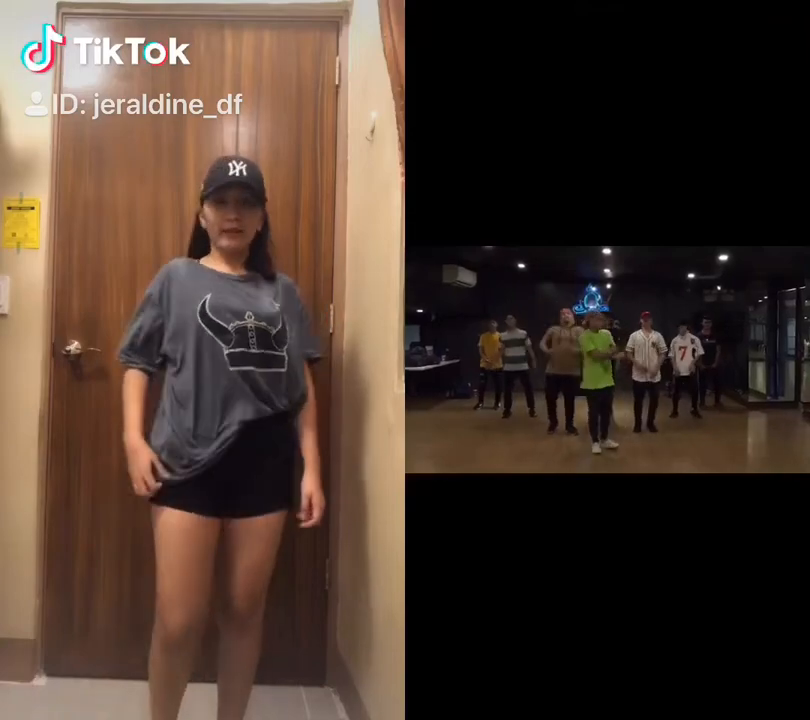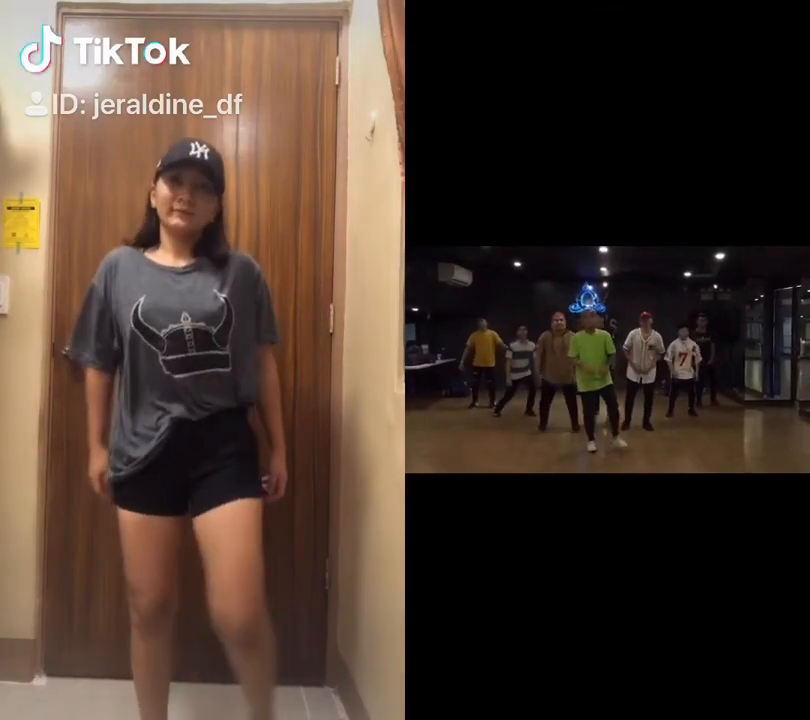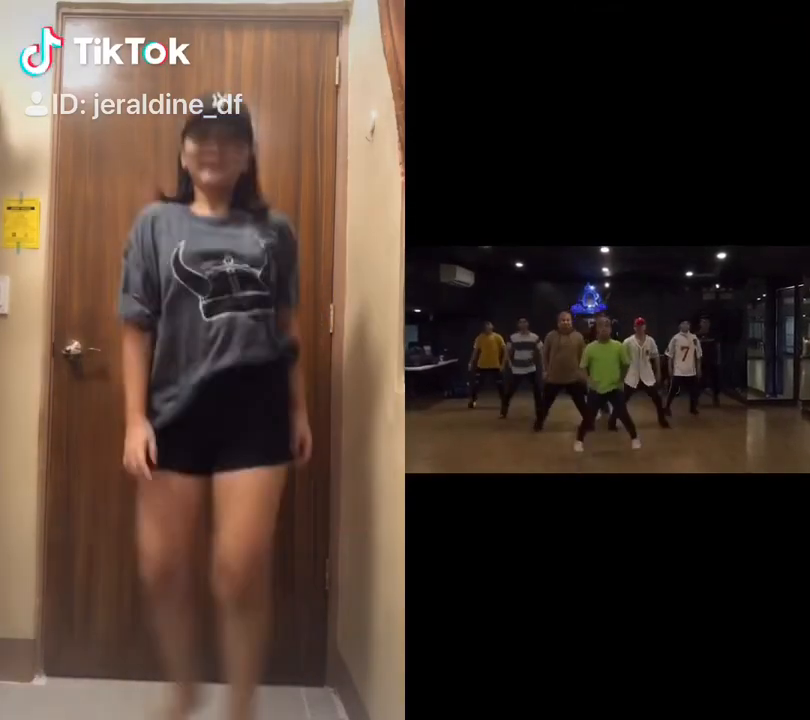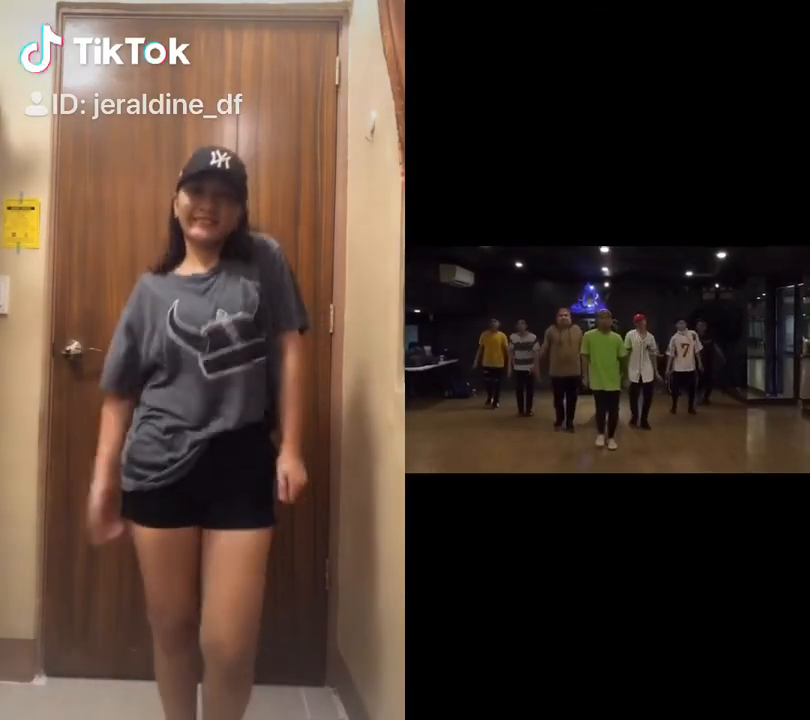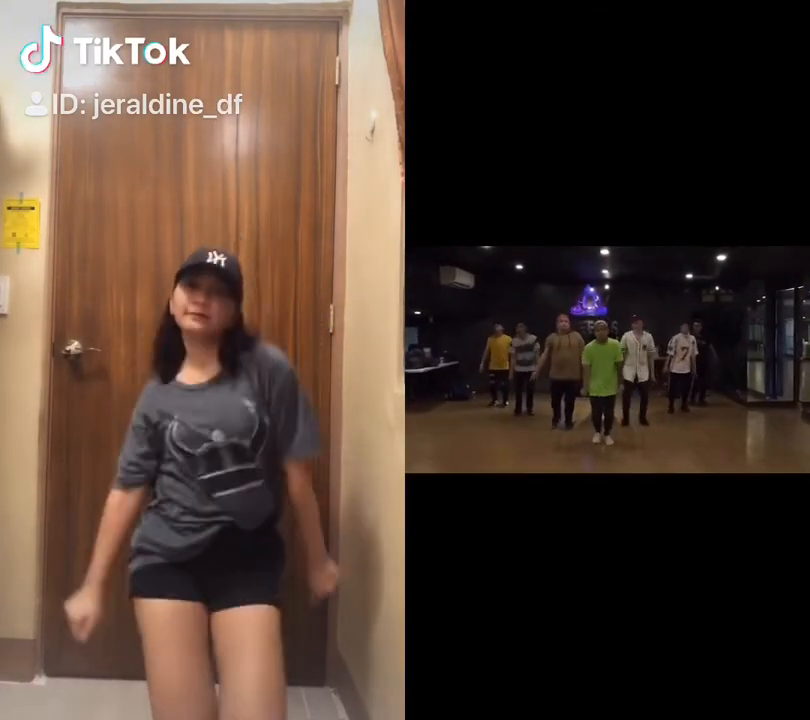
dt=1s
person 1, frame 1
left shoulder: (282, 290)
right shoulder: (176, 278)
left elbow: (302, 383)
right elbow: (135, 365)
left wrist: (312, 468)
right wrist: (134, 442)
left hip: (265, 461)
right hip: (188, 460)
left knee: (245, 609)
right knee: (178, 621)
person 1, frame 2
left shoulder: (240, 273)
right shoulder: (118, 269)
left elbow: (263, 363)
right elbow: (98, 364)
left wrist: (278, 448)
right wrist: (97, 446)
left hip: (223, 447)
right hip: (143, 452)
left knee: (239, 614)
right knee: (150, 609)
person 1, frame 3
left shoulder: (274, 231)
right shoulder: (156, 223)
left elbow: (288, 323)
right elbow: (137, 327)
left wrist: (299, 408)
right wrist: (137, 417)
left hip: (255, 410)
right hip: (177, 409)
left knee: (238, 575)
right knee: (162, 571)
person 1, frame 4
left shoulder: (264, 262)
right shoulder: (152, 289)
left elbow: (291, 352)
right elbow: (119, 388)
left wrist: (291, 449)
right wrist: (103, 480)
left hip: (242, 468)
right hip: (159, 471)
left knee: (230, 644)
right knee: (172, 627)
person 1, frame 5
left shoulder: (268, 370)
right shoulder: (157, 395)
left elbow: (294, 469)
right elbow: (127, 489)
left wrist: (318, 557)
right wrist: (92, 587)
left hip: (246, 554)
right hip: (169, 553)
